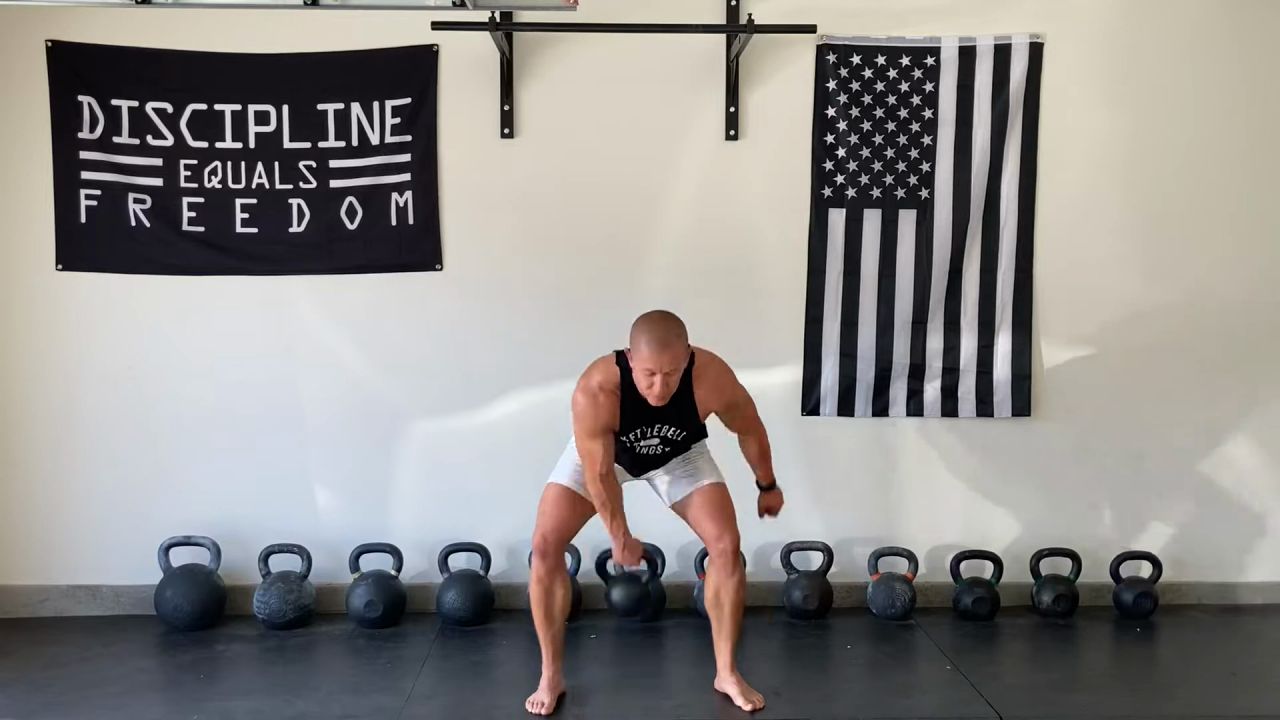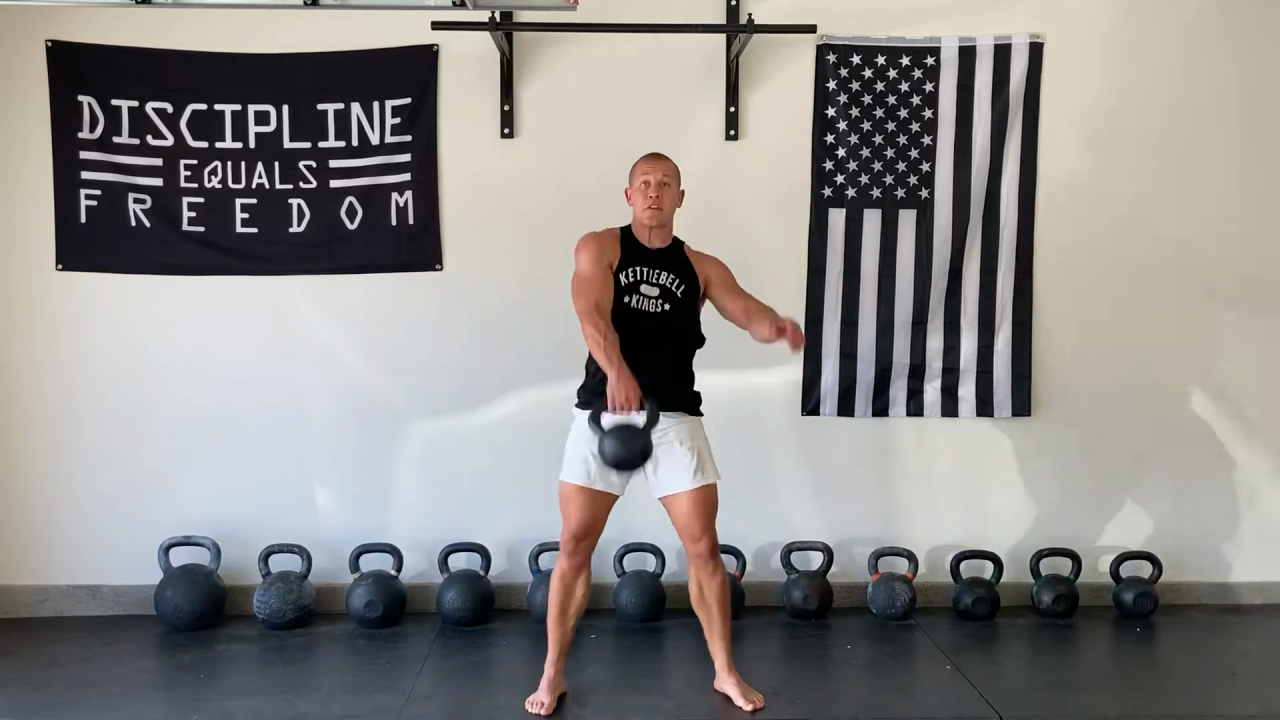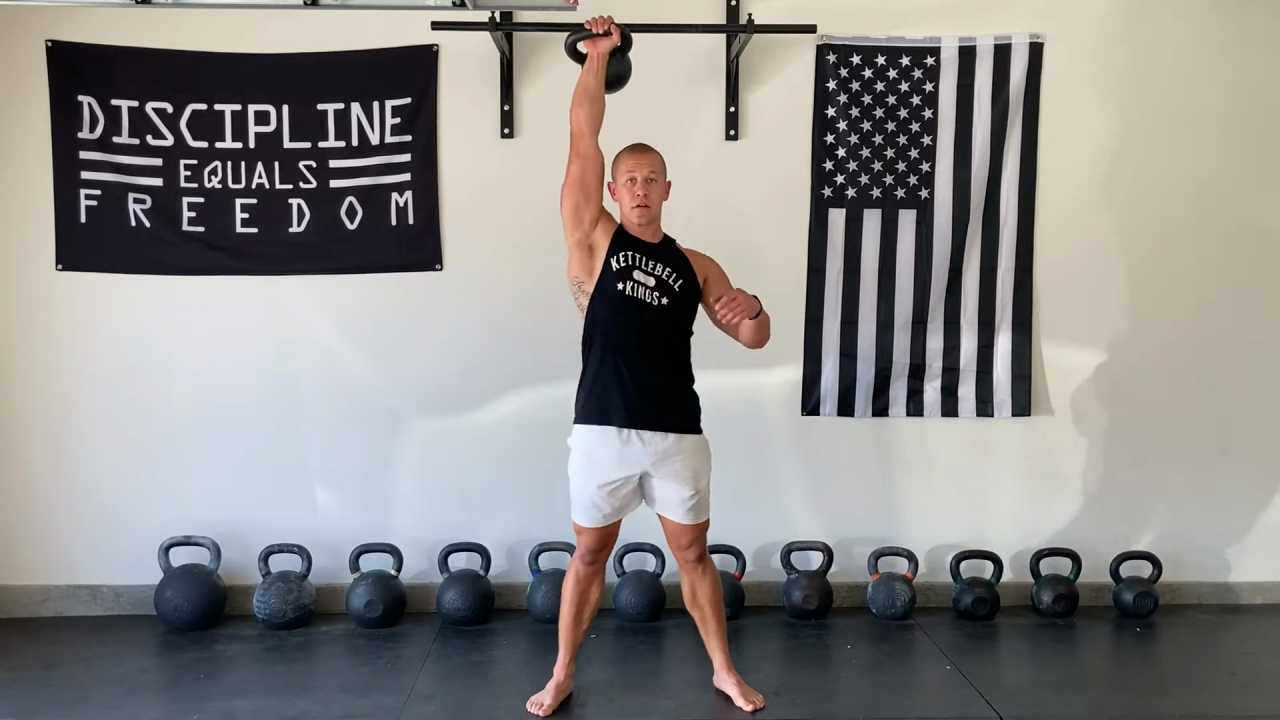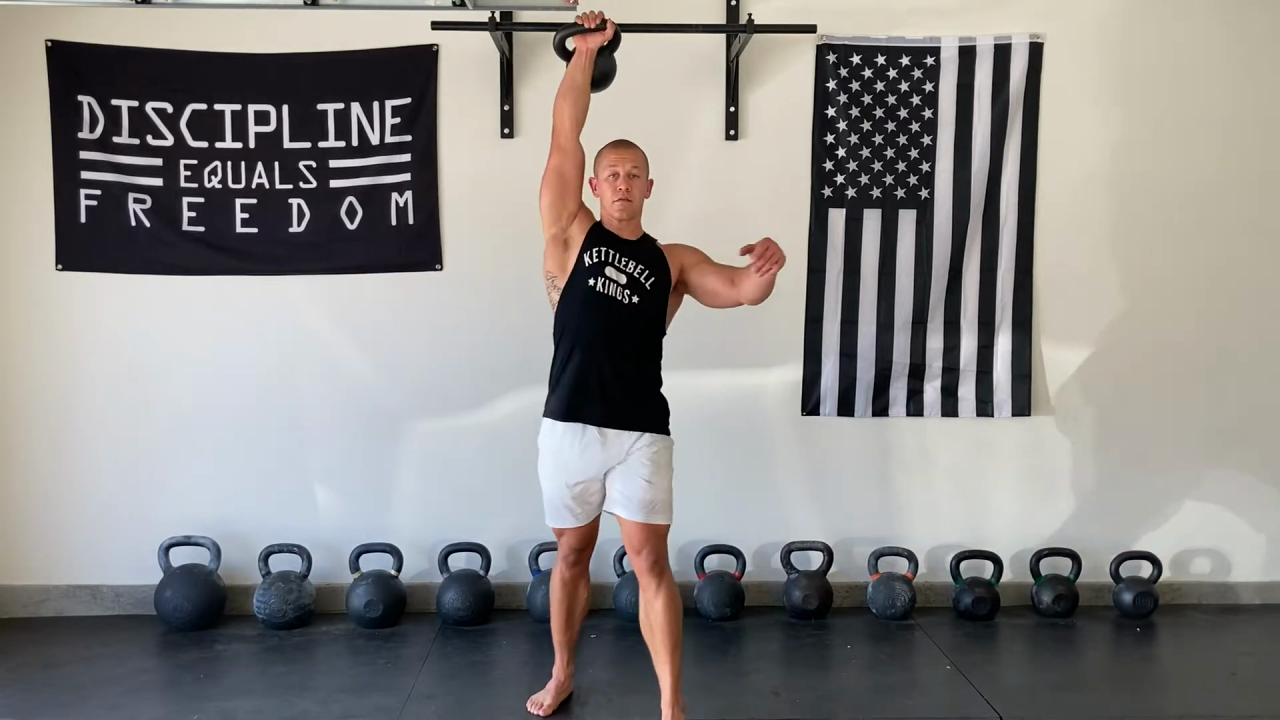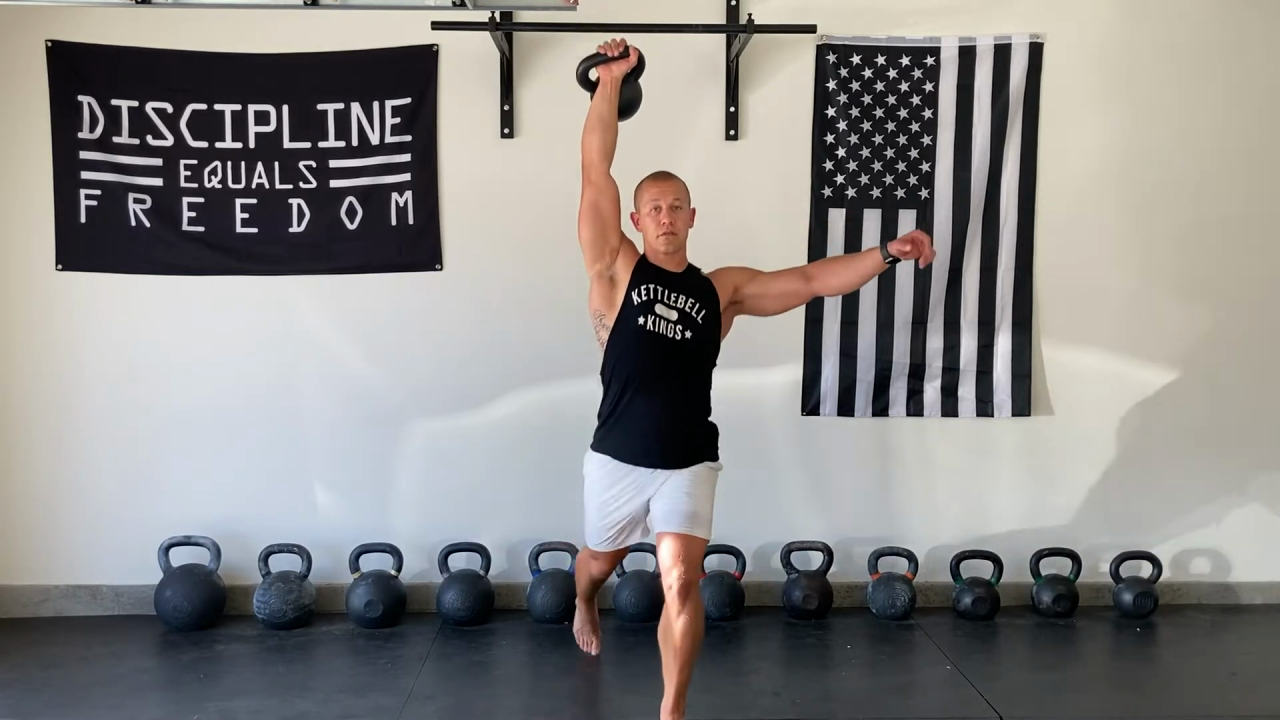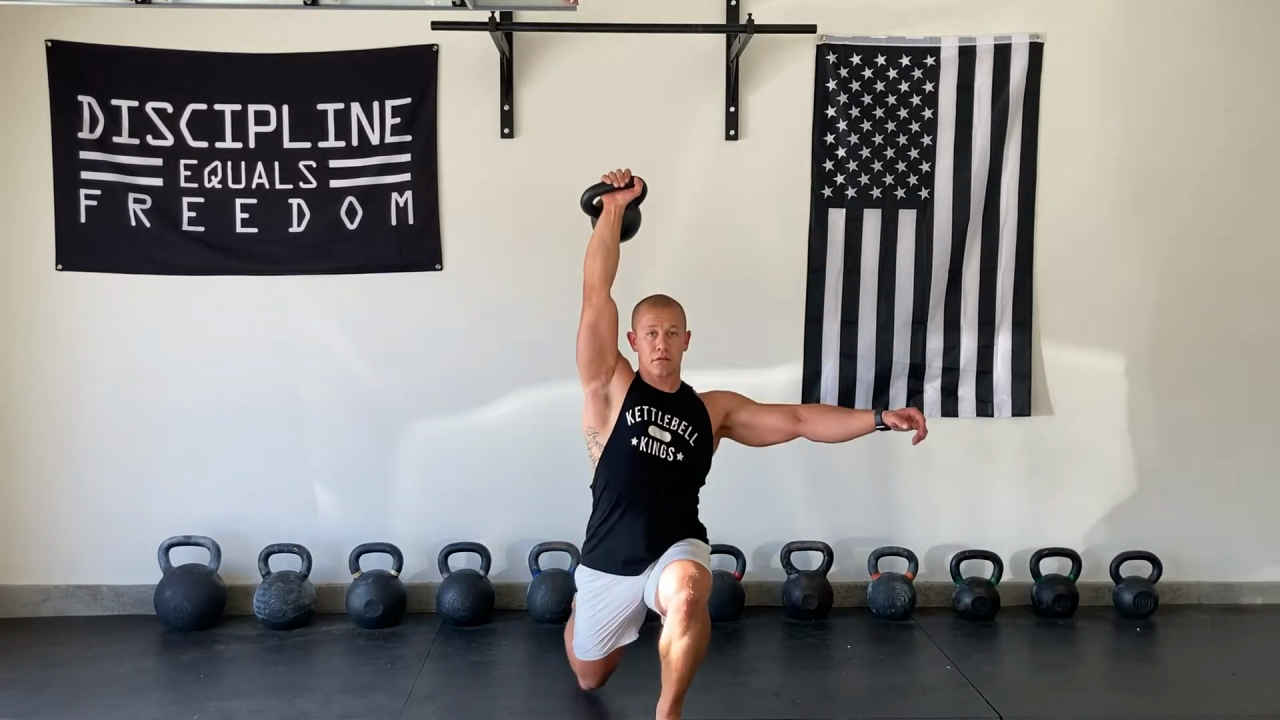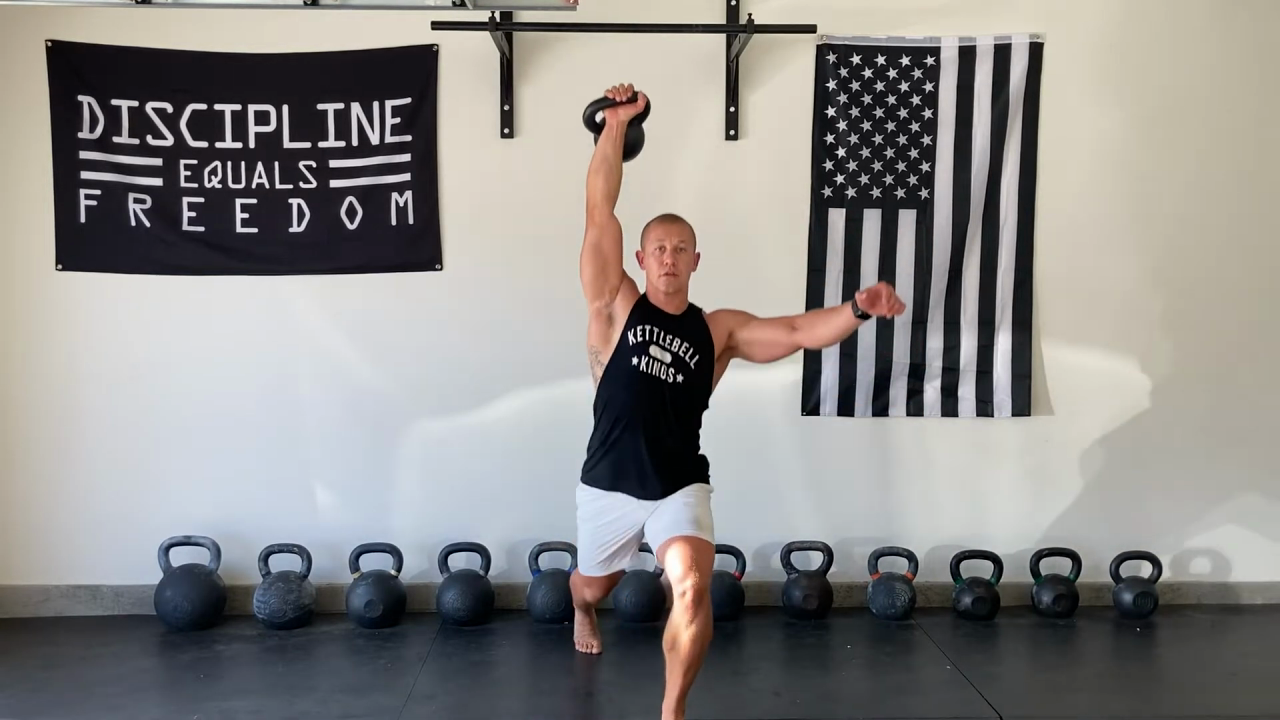
dt=0.7s
person 1, frame 1
left shoulder: (712, 377)
right shoulder: (595, 391)
left elbow: (749, 429)
right elbow: (599, 475)
left wrist: (767, 485)
right wrist: (621, 538)
left hip: (679, 453)
right hip: (602, 449)
left knee: (726, 544)
right knee: (546, 544)
left ankle: (727, 672)
right ankle: (551, 673)
person 1, frame 2
left shoulder: (698, 264)
right shoulder: (598, 248)
left elbow: (751, 317)
right elbow: (590, 317)
left wrist: (780, 326)
right wrist: (616, 374)
left hip: (676, 418)
right hip: (604, 412)
left knee: (702, 546)
right knee: (573, 544)
left ankle: (725, 671)
right ankle: (553, 673)
person 1, frame 3
left shoulder: (697, 265)
right shoulder: (593, 239)
left elbow: (754, 339)
right elbow: (582, 140)
left wrist: (752, 310)
right wrist: (597, 56)
left hip: (677, 434)
right hip: (603, 430)
left knee: (693, 555)
right knee: (589, 554)
person 1, frame 4
left shoulder: (673, 261)
right shoulder: (570, 235)
left elbow: (741, 289)
right elbow: (563, 136)
left wrist: (767, 265)
right wrist: (587, 51)
left hip: (642, 432)
right hip: (570, 426)
left knee: (650, 564)
right knee: (571, 555)
person 1, frame 5
left shoulder: (722, 288)
right shoulder: (615, 270)
left elbow: (812, 281)
right elbow: (595, 175)
left wrist: (885, 253)
right wrist: (610, 82)
left hip: (688, 462)
right hip: (619, 457)
left knee: (681, 582)
right knee: (598, 564)
right ankle: (586, 606)
person 1, frame 6
left shoulder: (712, 409)
right shoulder: (609, 387)
left elbow: (799, 419)
right elbow: (595, 294)
left wrist: (879, 418)
right wrist: (612, 211)
left hip: (676, 549)
right hip: (610, 561)
left knee: (688, 598)
right ankle: (582, 612)
person 1, frame 7
left shoulder: (718, 329)
right shoulder: (615, 306)
left elbow: (796, 333)
right elbow: (598, 214)
left wrist: (858, 309)
right wrist: (616, 124)
left hip: (680, 487)
right hip: (608, 484)
left knee: (692, 589)
right knee: (589, 591)
right ankle: (586, 618)
